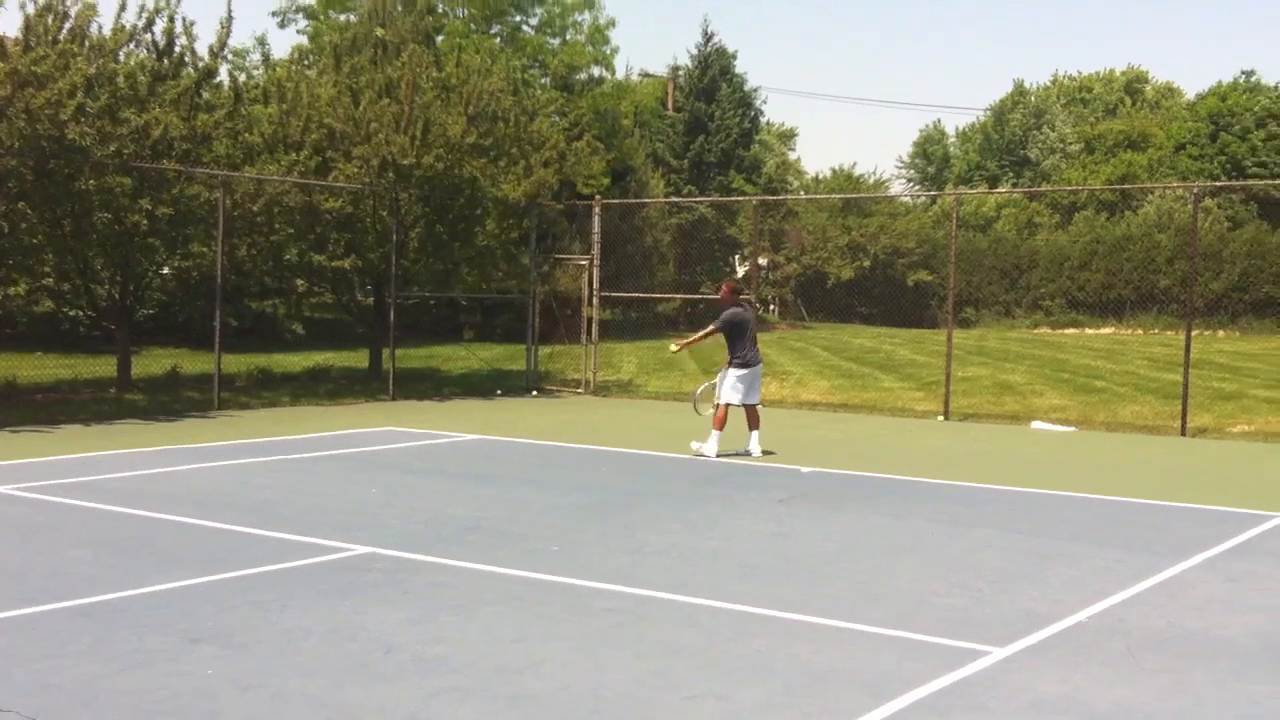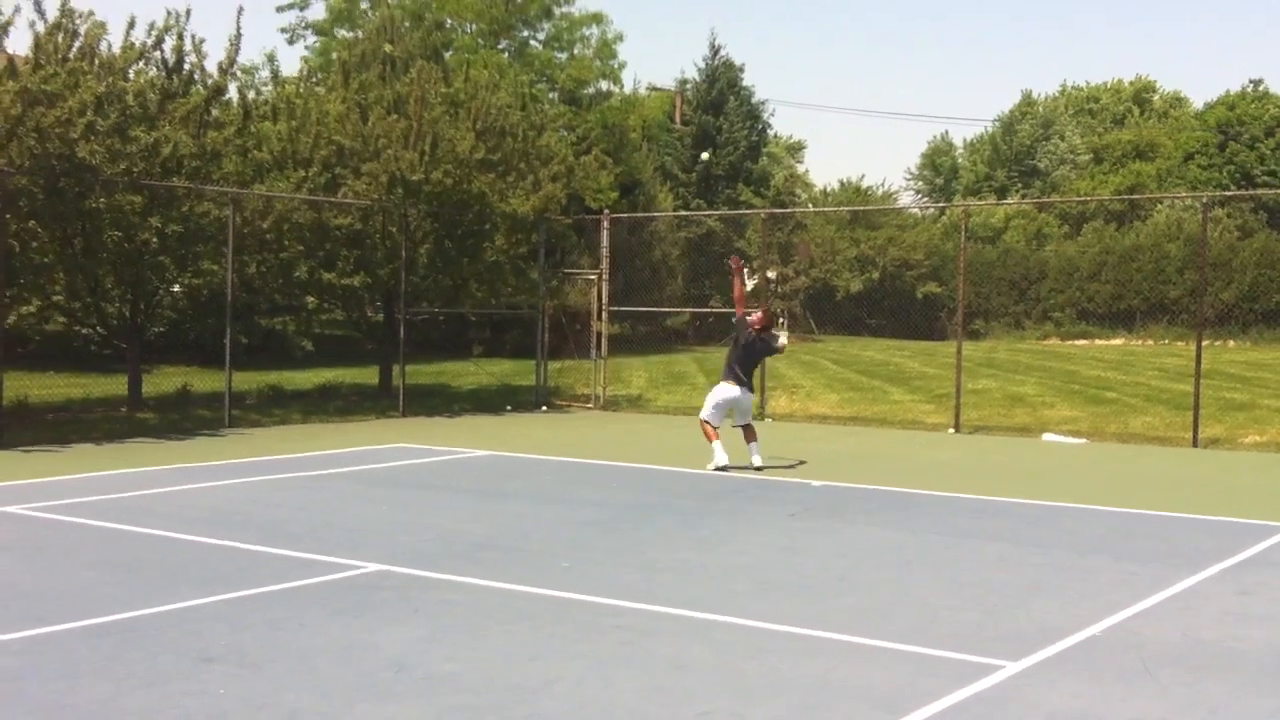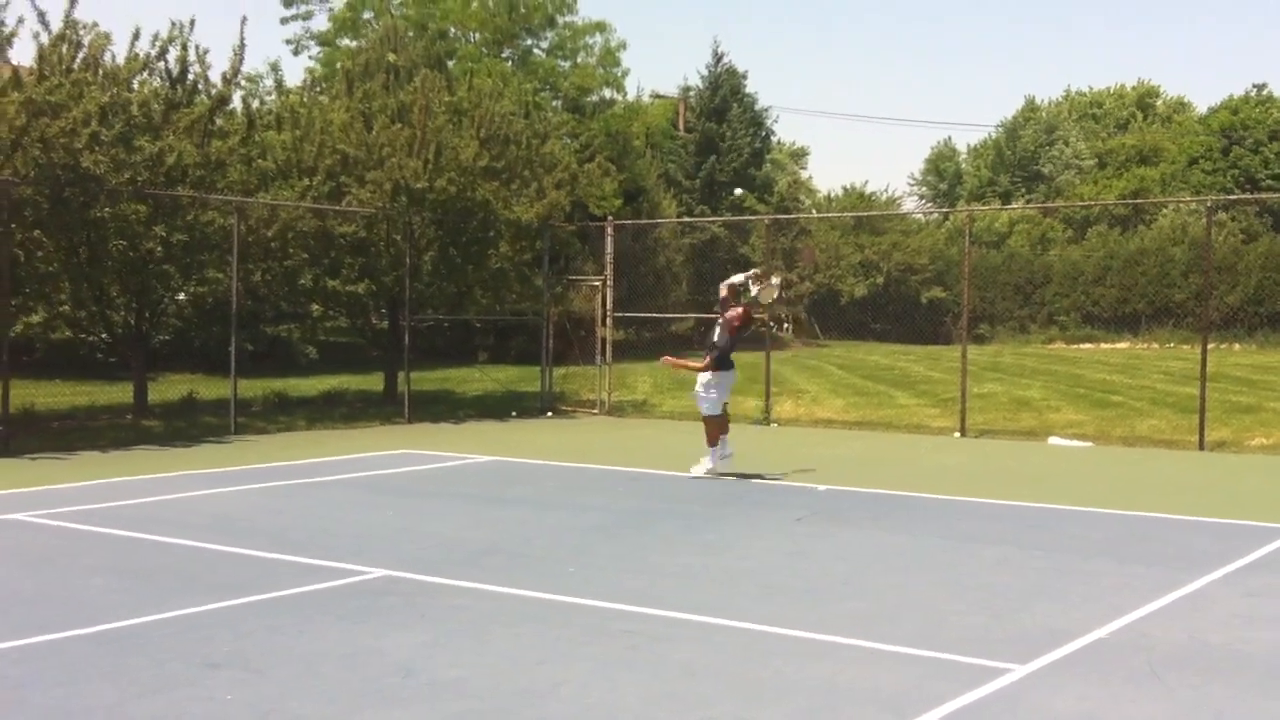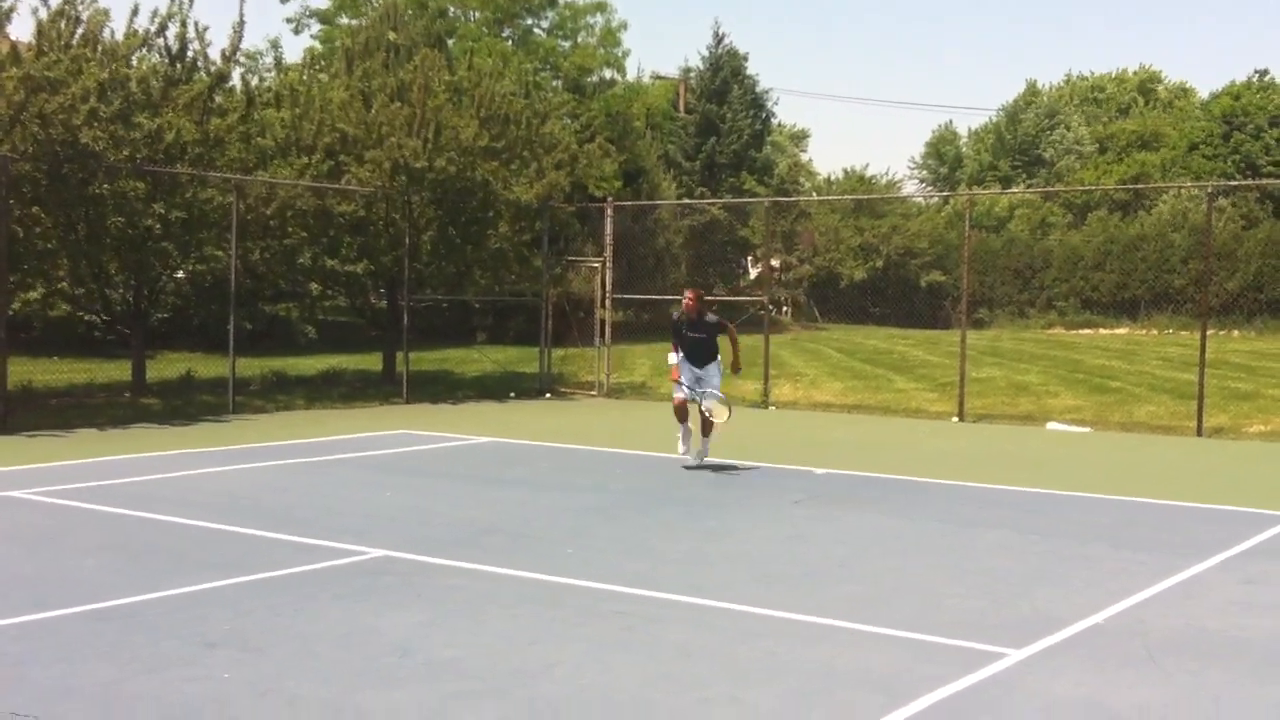
dt=0.5s
person 1, frame 1
left shoulder: (731, 315)
right shoulder: (747, 309)
left elbow: (708, 332)
left wrist: (686, 343)
right wrist: (731, 358)
left hip: (739, 367)
right hip: (755, 364)
left knee: (723, 404)
right knee: (750, 405)
left ankle: (711, 446)
right ankle: (754, 446)
person 1, frame 2
left shoulder: (744, 332)
right shoulder: (766, 344)
left elbow: (739, 301)
right elbow: (781, 345)
left wrist: (738, 274)
right wrist: (783, 336)
left hip: (726, 389)
right hip: (745, 394)
left knee: (707, 423)
right knee: (745, 424)
left ankle: (719, 456)
right ankle: (756, 457)
person 1, frame 3
left shoulder: (726, 342)
right shoulder: (725, 318)
left elbow: (705, 366)
right elbow: (725, 285)
left wrist: (677, 363)
right wrist: (747, 276)
left hip: (715, 376)
right hip: (724, 372)
left knee: (709, 417)
right knee: (720, 411)
left ankle: (711, 461)
right ankle: (722, 448)
person 1, frame 4
left shoulder: (712, 321)
right shoulder: (678, 318)
left elbow: (733, 333)
right elbow: (674, 346)
left wrist: (736, 361)
right wrist: (674, 367)
left hip: (709, 366)
right hip: (687, 363)
right knee: (678, 403)
left ankle: (704, 446)
right ankle: (684, 430)
